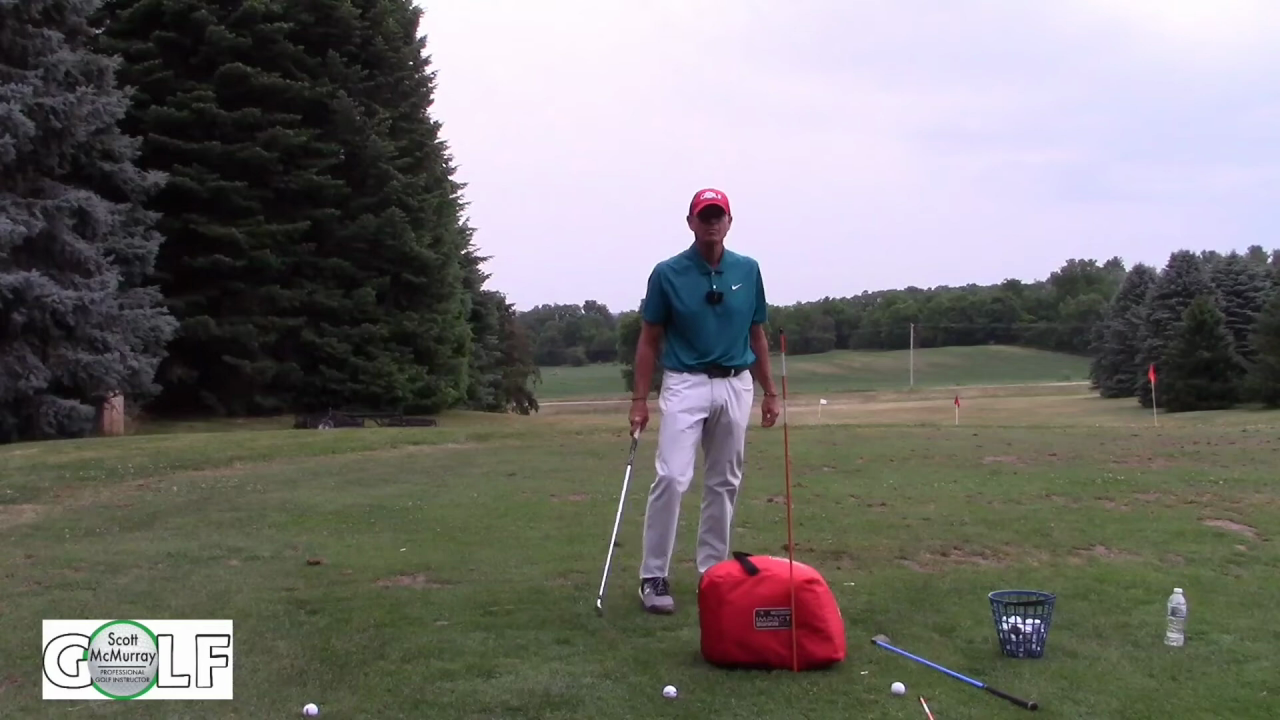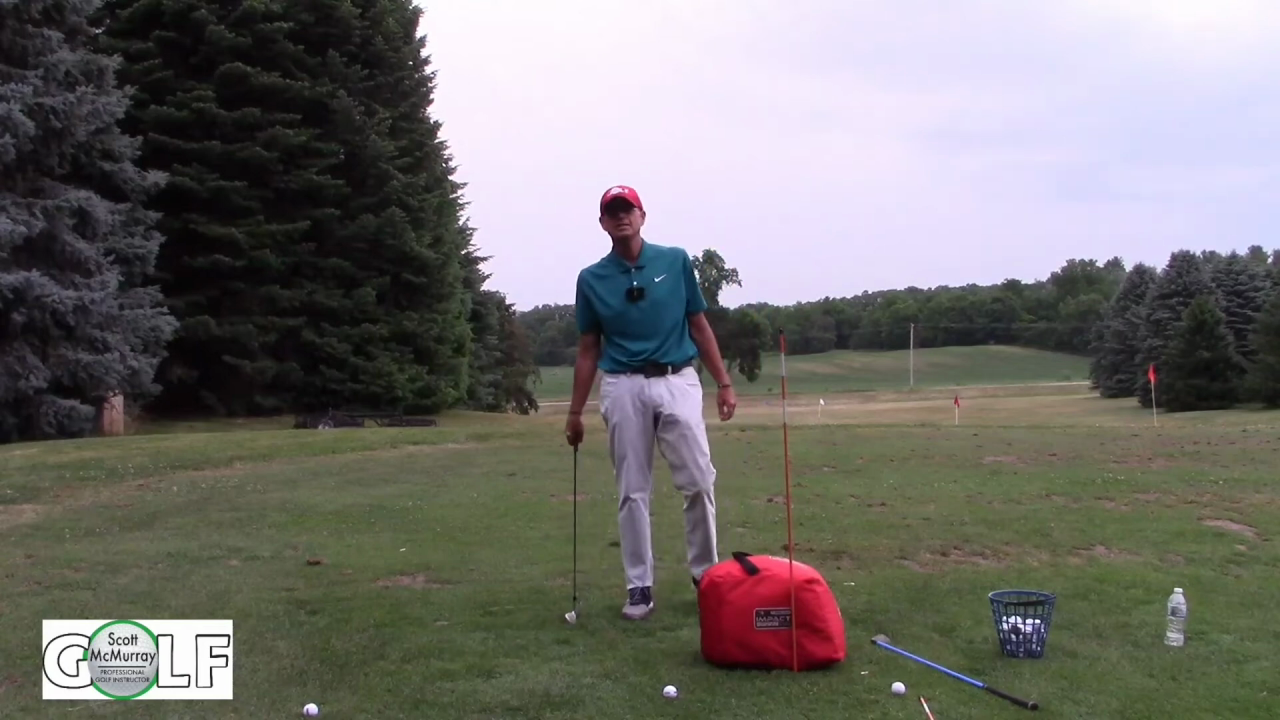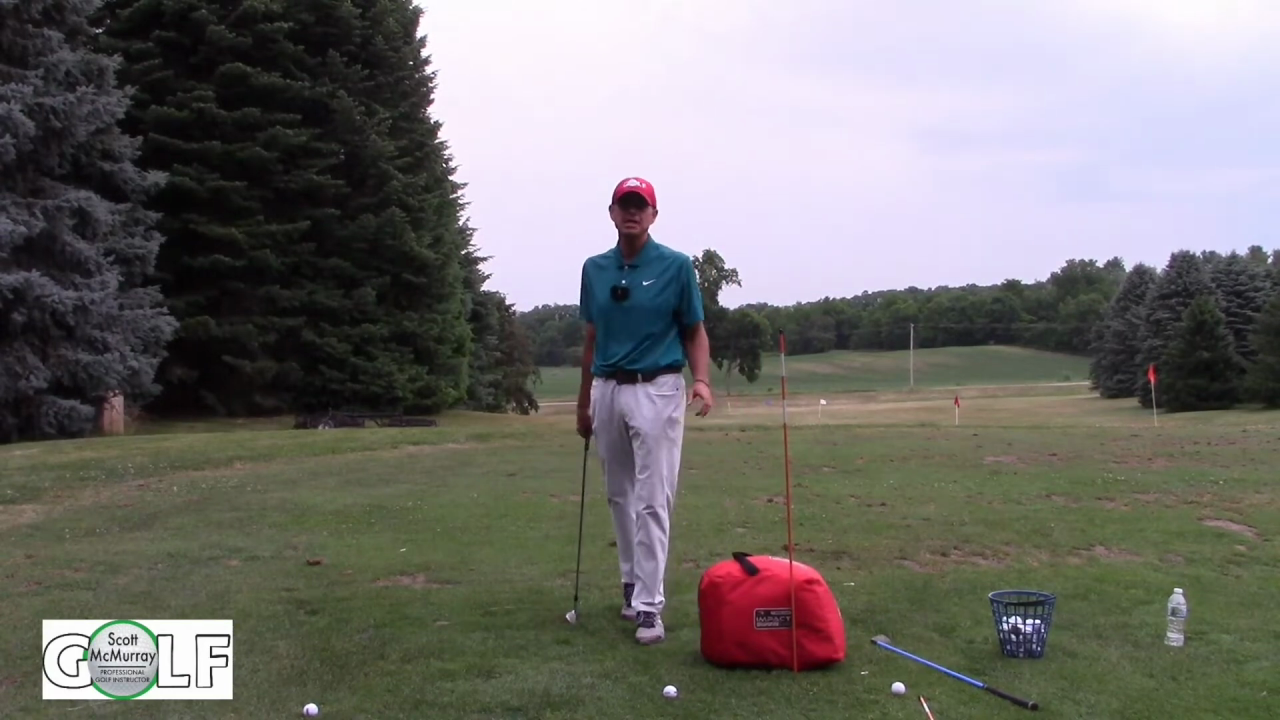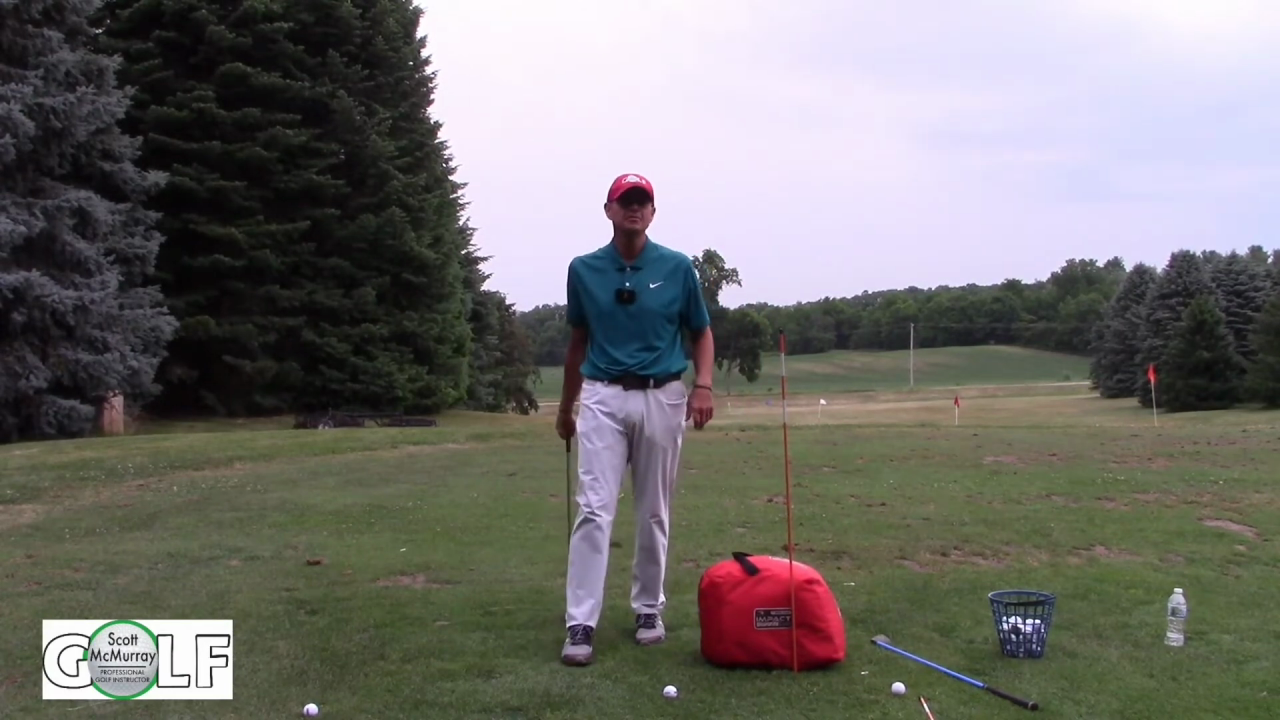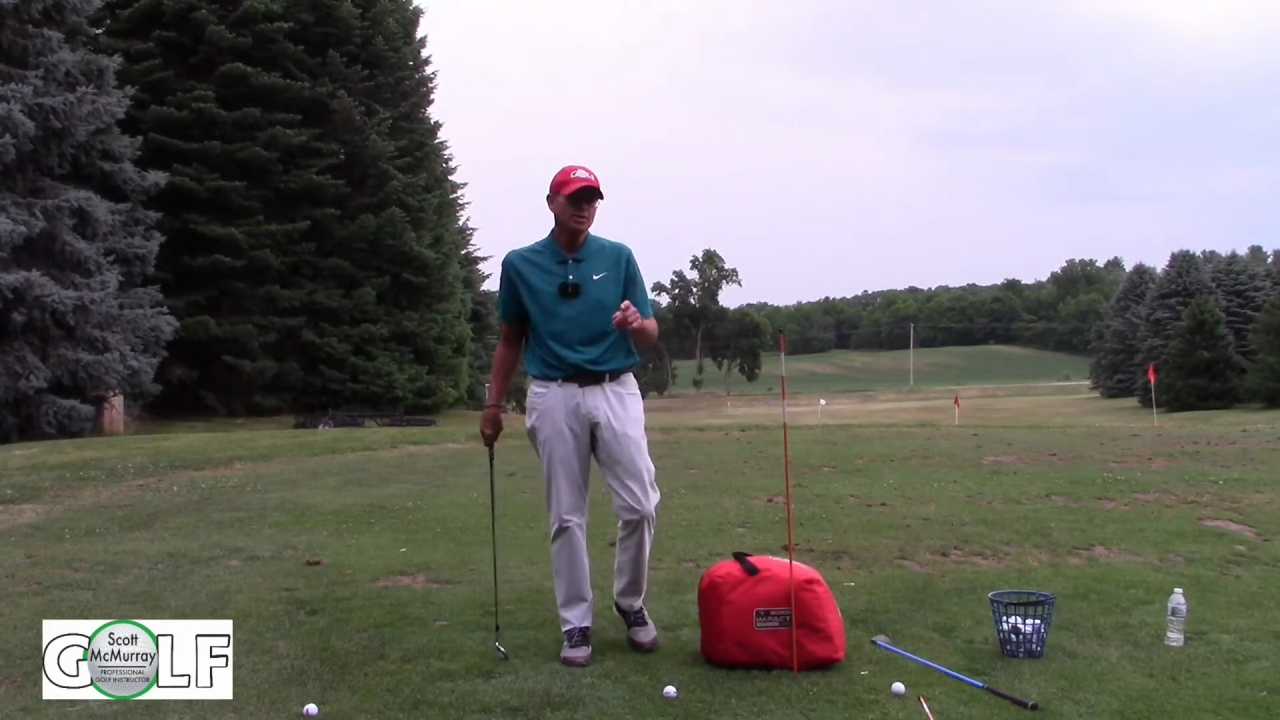
dt=1s
person 1, frame 1
left shoulder: (748, 270)
right shoulder: (667, 273)
left elbow: (757, 336)
right elbow: (650, 340)
left wrist: (770, 392)
right wrist: (639, 400)
left hip: (735, 386)
right hip: (685, 384)
left knee: (724, 484)
right knee: (672, 478)
left ankle: (713, 572)
right ankle: (653, 576)
person 1, frame 2
left shoulder: (676, 261)
right shoulder: (591, 279)
left elbow: (699, 326)
right elbow: (588, 350)
left wrist: (724, 382)
right wrist: (575, 411)
left hip: (678, 382)
right hip: (624, 388)
left knee: (698, 481)
right knee: (632, 492)
left ankle: (705, 572)
right ankle: (639, 585)
person 1, frame 3
left shoulder: (676, 265)
right shoulder: (593, 268)
left elbow: (695, 333)
left wrist: (701, 381)
right wrist: (584, 401)
left hip: (656, 391)
right hip: (608, 391)
left knee: (651, 502)
right knee: (620, 498)
left ankle: (648, 606)
right ankle: (632, 582)
person 1, frame 4
left shoulder: (678, 267)
right shoulder: (583, 269)
left elbow: (701, 332)
left wrist: (702, 385)
right wrist: (565, 406)
left hip: (661, 398)
right hip: (601, 398)
left knee: (653, 513)
right knee: (593, 511)
left ankle: (648, 608)
right ankle: (581, 624)
person 1, frame 5
left shoulder: (619, 257)
right shoulder: (519, 263)
left elbow: (651, 329)
right elbow: (510, 340)
left wrist: (638, 324)
right wrist: (493, 404)
left hip: (616, 392)
right hip: (554, 398)
left knee: (639, 504)
right knee: (567, 517)
left ankle: (632, 601)
right ankle: (576, 624)
